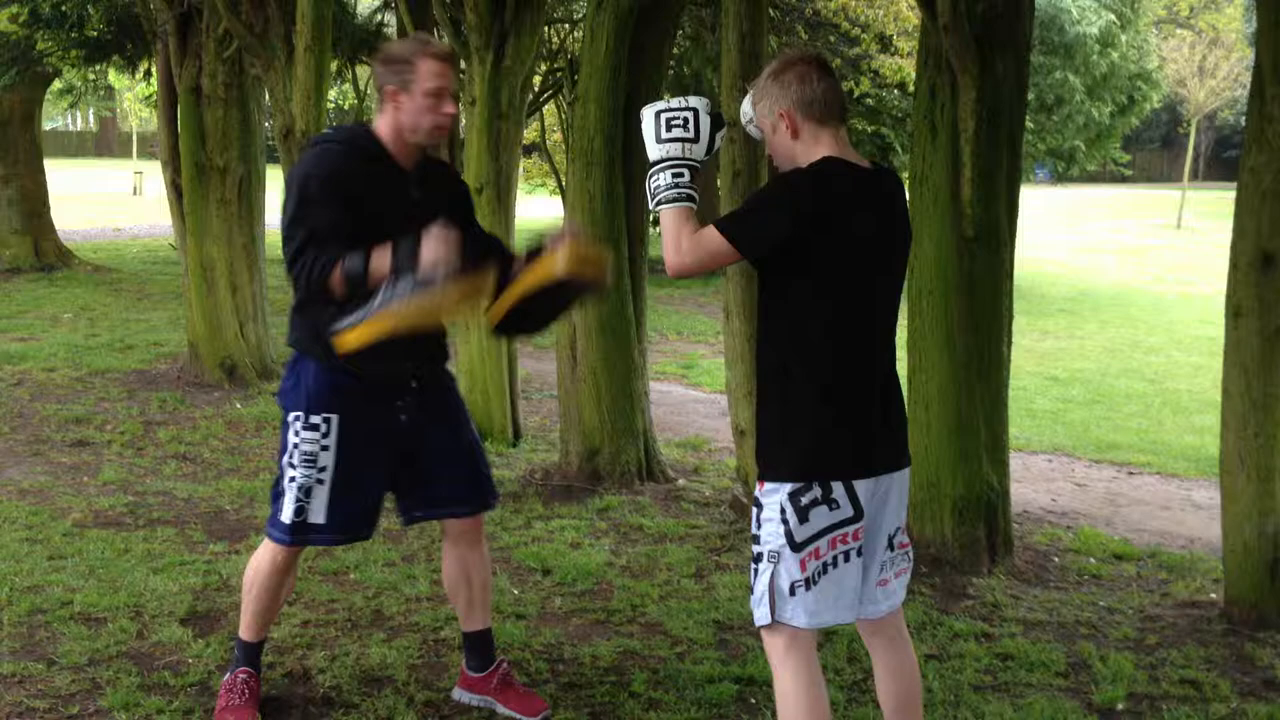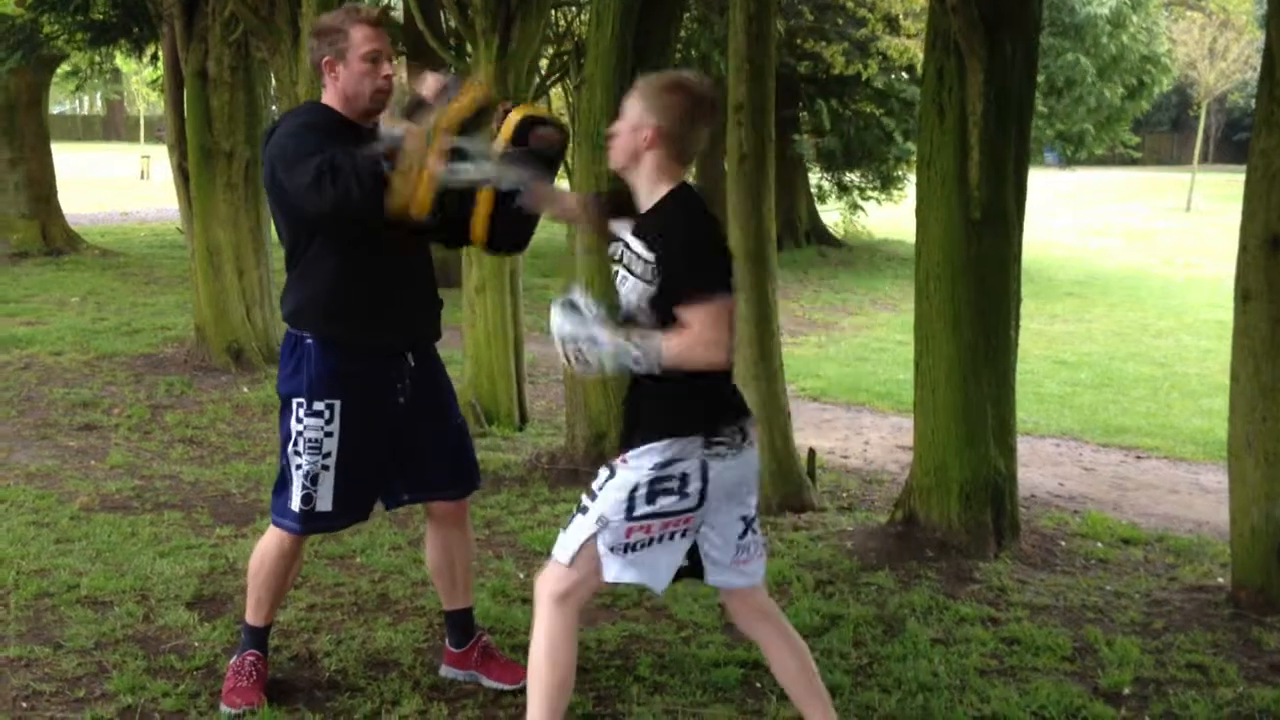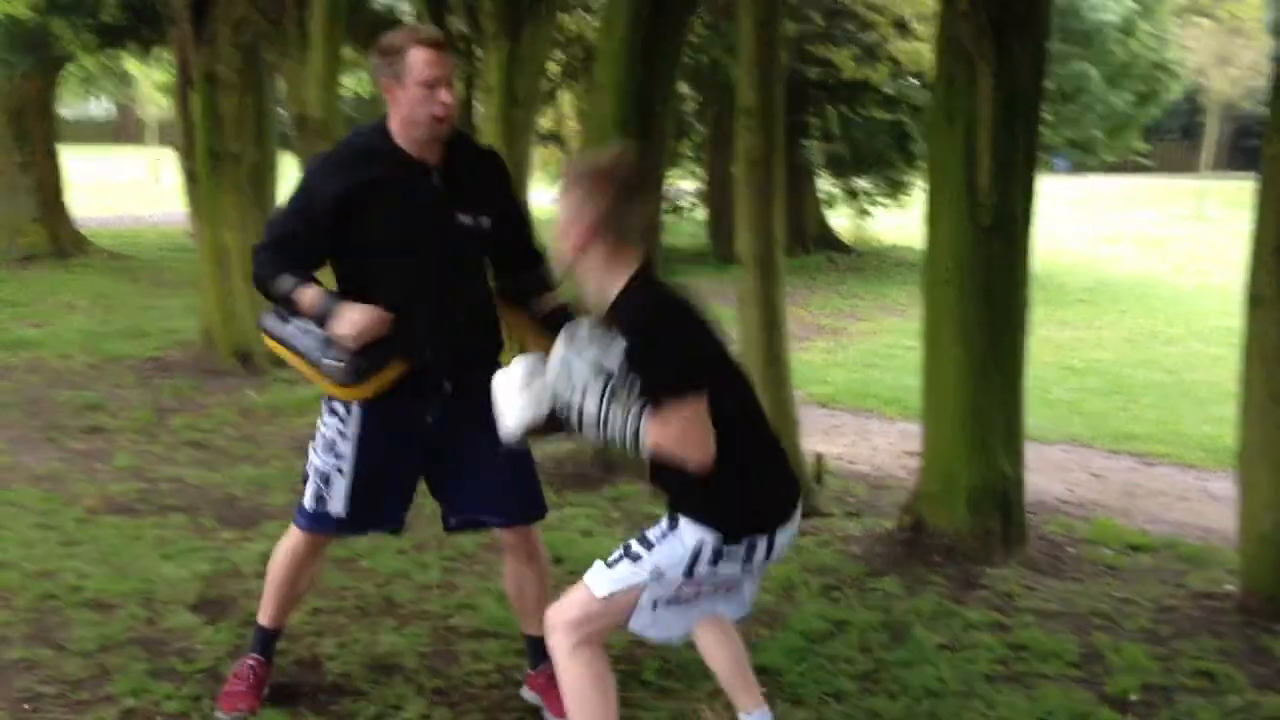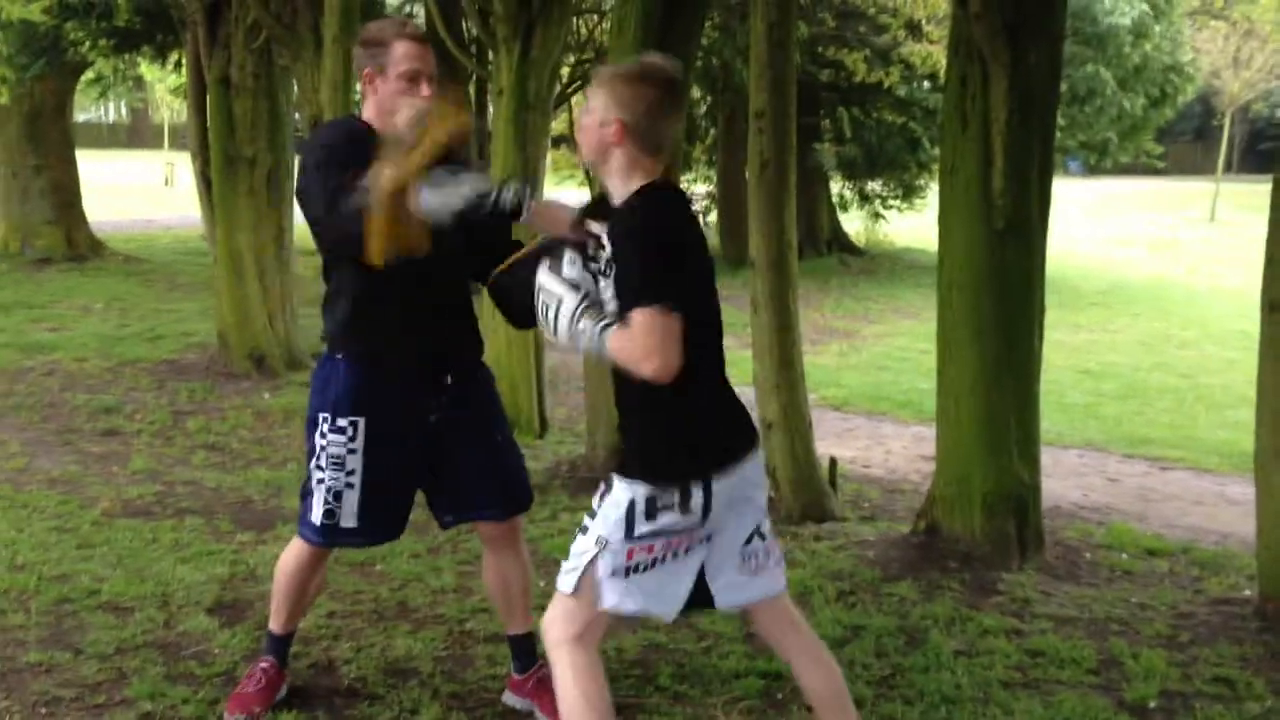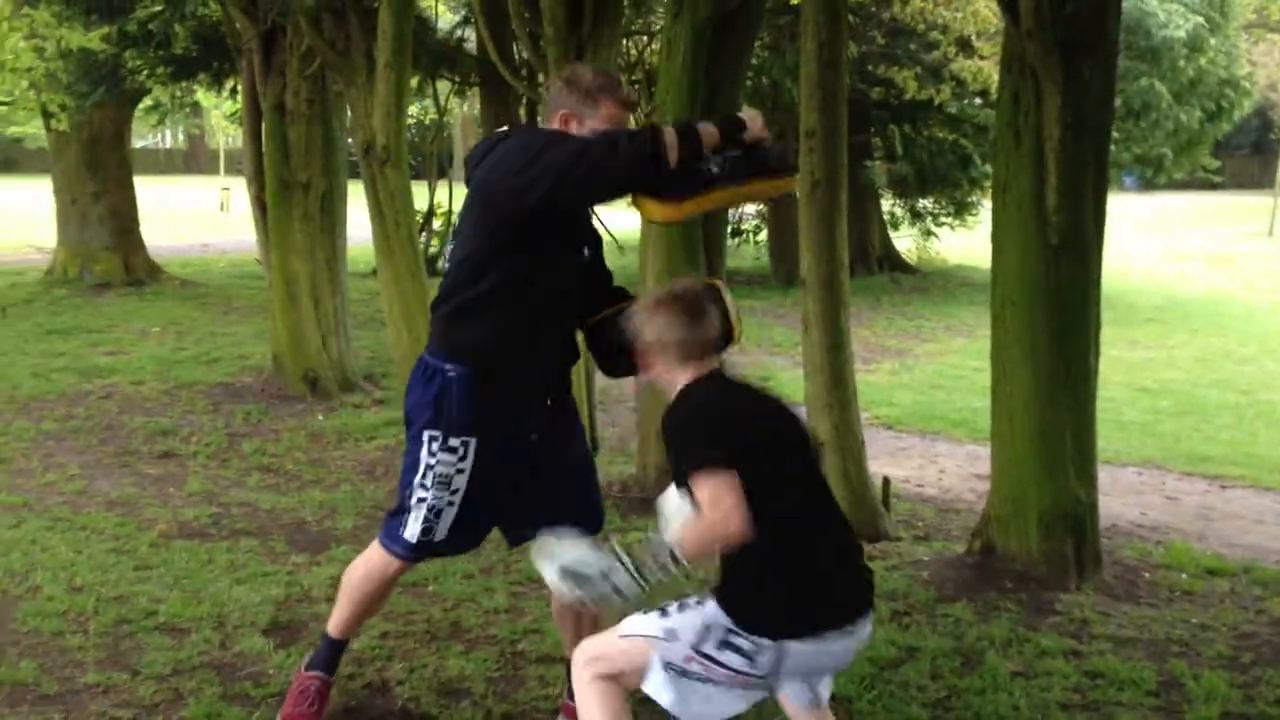
dt=1s
person 1, frame 1
left shoulder: (440, 182)
right shoulder: (330, 164)
left elbow: (481, 261)
right elbow: (309, 273)
right wrist: (403, 262)
left hip: (420, 378)
right hip: (335, 379)
left knee: (466, 516)
right knee: (289, 535)
person 1, frame 2
right shoulder: (298, 135)
left elbow: (455, 226)
right elbow: (342, 191)
left hip: (410, 357)
right hip: (327, 361)
left knee: (449, 500)
right knee: (295, 521)
left ankle: (464, 646)
right ankle: (250, 654)
person 1, frame 3
left shoulder: (482, 170)
right shoulder: (348, 170)
left elbow: (519, 268)
right elbow: (275, 263)
left wrist: (567, 327)
right wrist: (333, 311)
left hip: (463, 385)
right hip: (377, 384)
left knee: (517, 531)
right knee: (314, 530)
right ankle: (259, 657)
person 1, frame 4
right shoulder: (333, 151)
left elbow: (493, 257)
right elbow: (349, 230)
left hip: (455, 376)
right hip: (363, 379)
left knee: (500, 524)
right knee: (319, 534)
person 1, frame 5
left shoulder: (570, 209)
right shoulder: (519, 163)
left elbow: (598, 302)
right elbow: (628, 161)
right wrist: (730, 130)
left hip: (539, 394)
right hip: (464, 390)
left knee: (578, 542)
right knee: (402, 546)
person 2, frame 1
left shoulder: (803, 194)
right shoulder: (885, 190)
left elbow: (682, 257)
left wrist: (672, 165)
left hip: (812, 458)
right hip: (880, 451)
left knee: (788, 634)
right knee: (882, 622)
person 2, frame 2
left shoulder: (681, 226)
right shoulder: (652, 211)
left elbow: (713, 346)
right elbow: (580, 211)
left wrist: (615, 346)
left hip: (679, 447)
right hip: (722, 443)
left knee: (558, 592)
right knee: (748, 600)
person 2, frame 3
left shoulder: (646, 318)
right shoulder: (642, 302)
left elbow: (696, 448)
left wrist: (597, 406)
right wrist: (563, 400)
left hip: (737, 522)
right hip: (752, 508)
left knee: (571, 625)
right knee: (695, 602)
person 2, frame 4
left shoulder: (639, 226)
right shoulder: (664, 206)
left elbow: (657, 359)
left wrist: (574, 319)
left hip: (670, 471)
right hip: (729, 455)
left knee: (568, 630)
right knee: (775, 615)
person 2, frame 5
left shoulder: (696, 416)
right shoulder: (767, 407)
left elbow: (728, 522)
left wrist: (634, 571)
left hip: (765, 625)
right hip: (846, 618)
left knee: (593, 665)
right knee: (801, 672)
